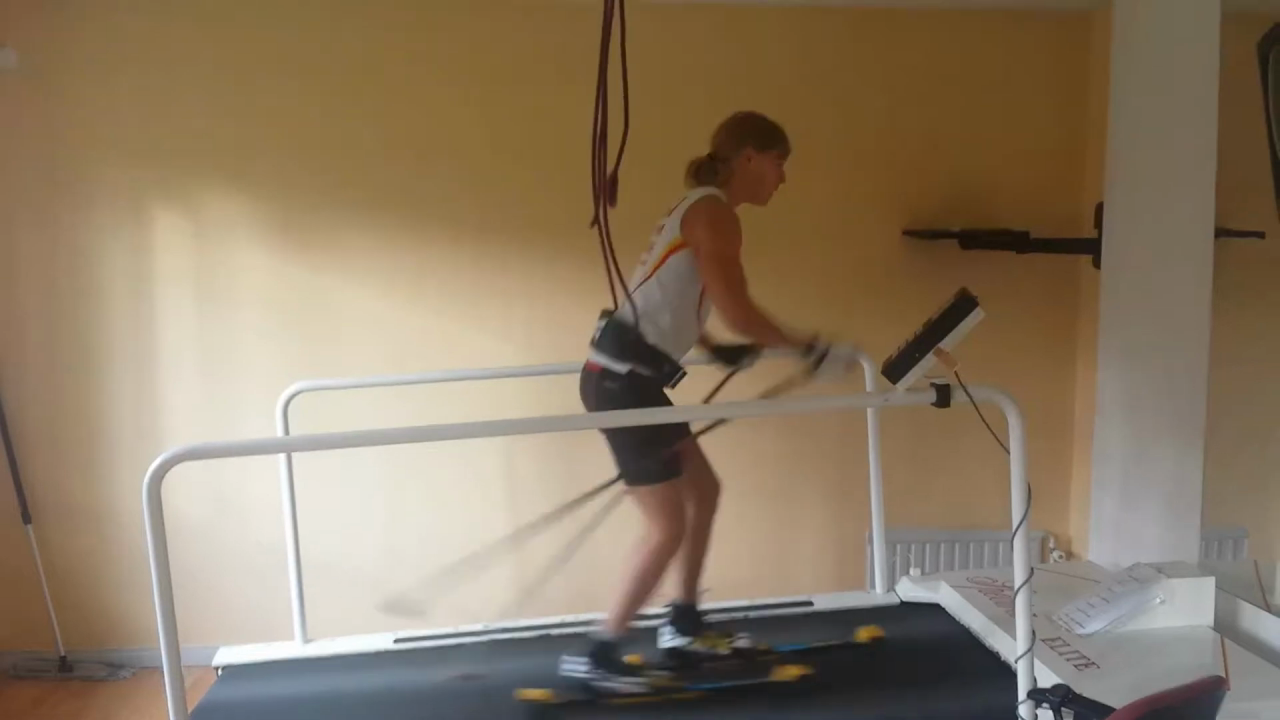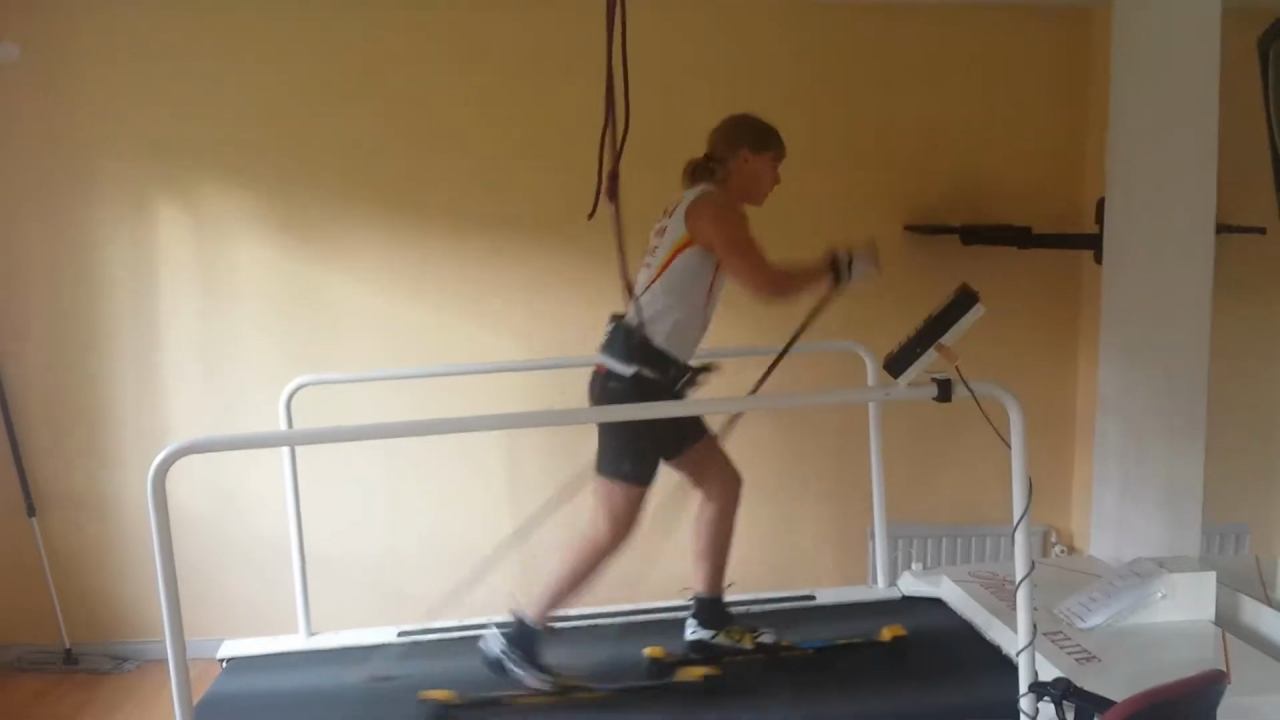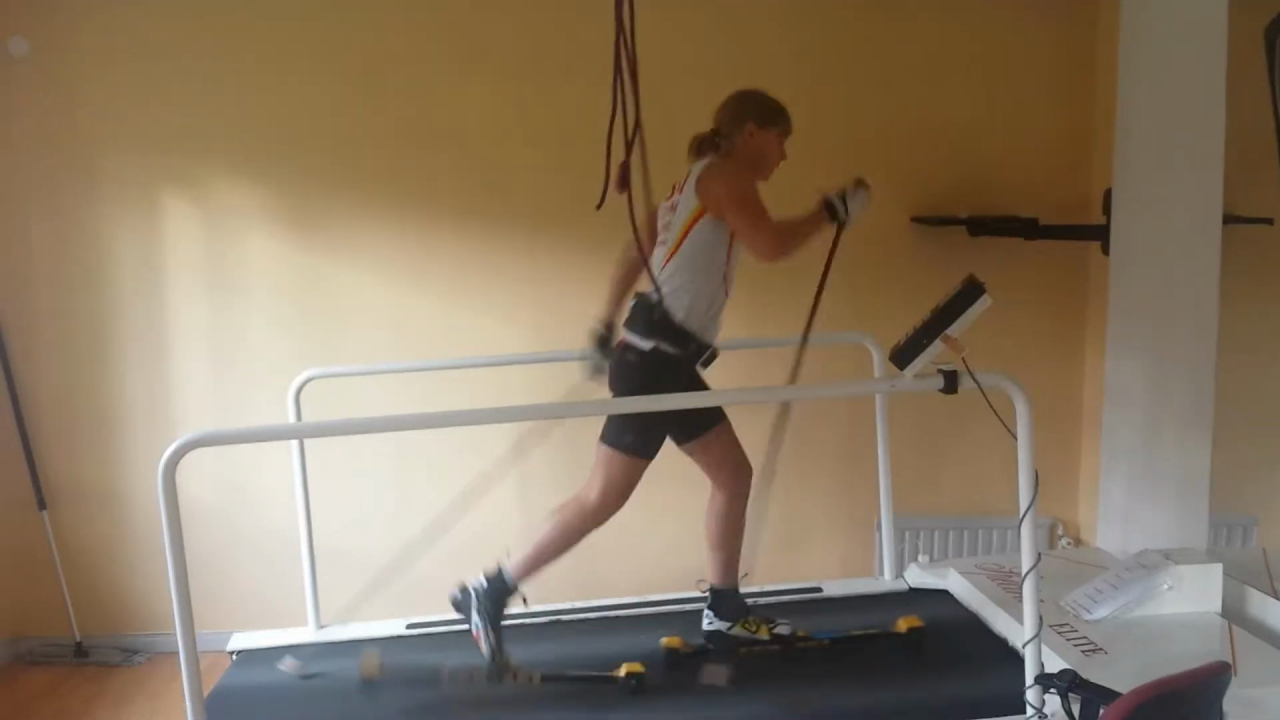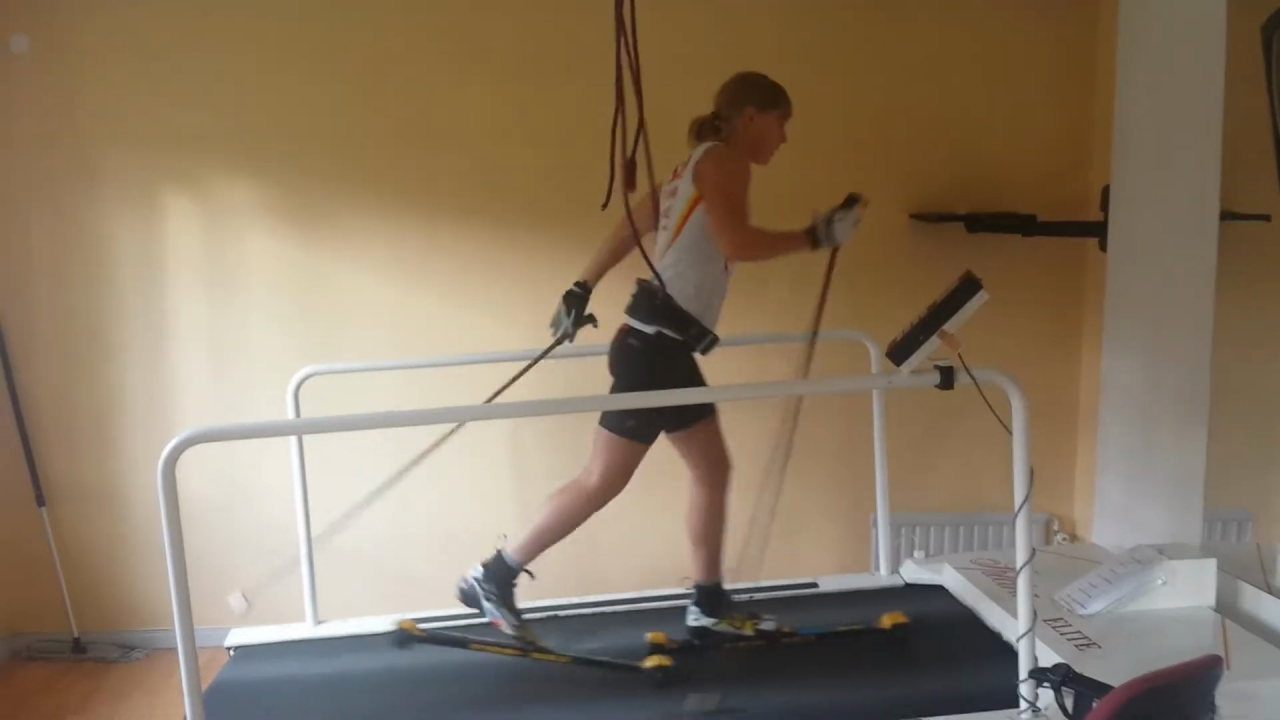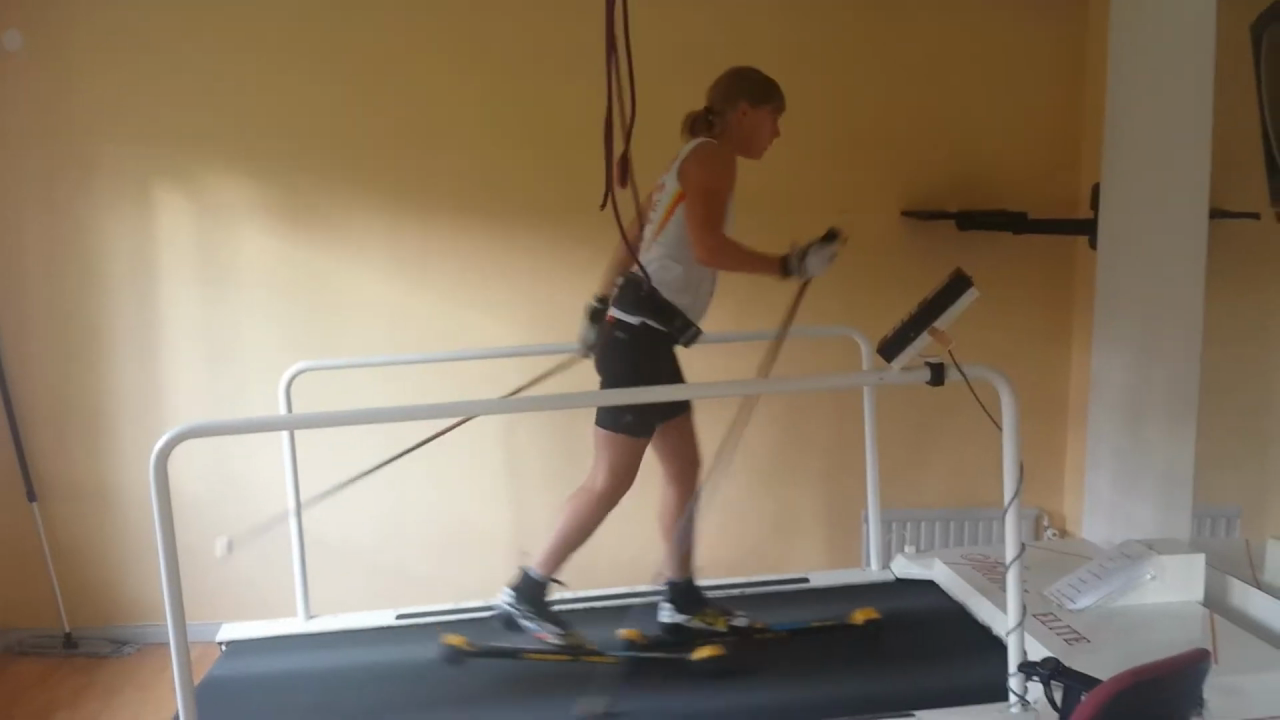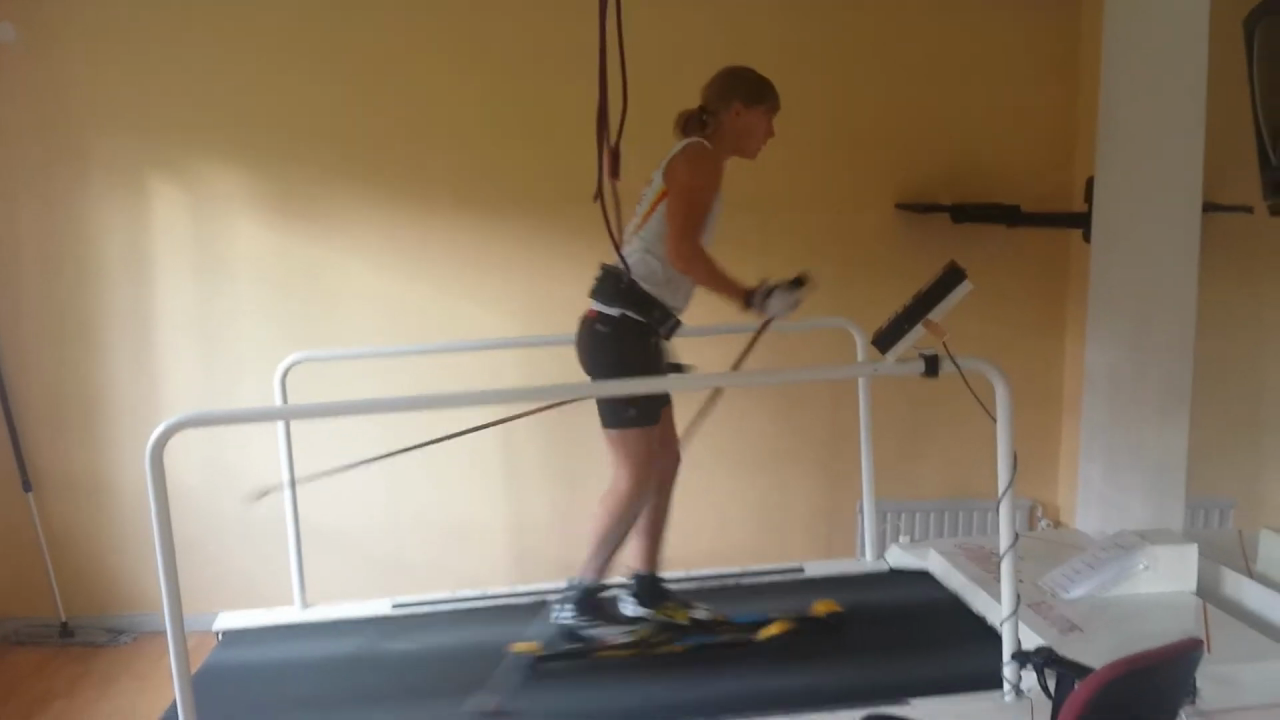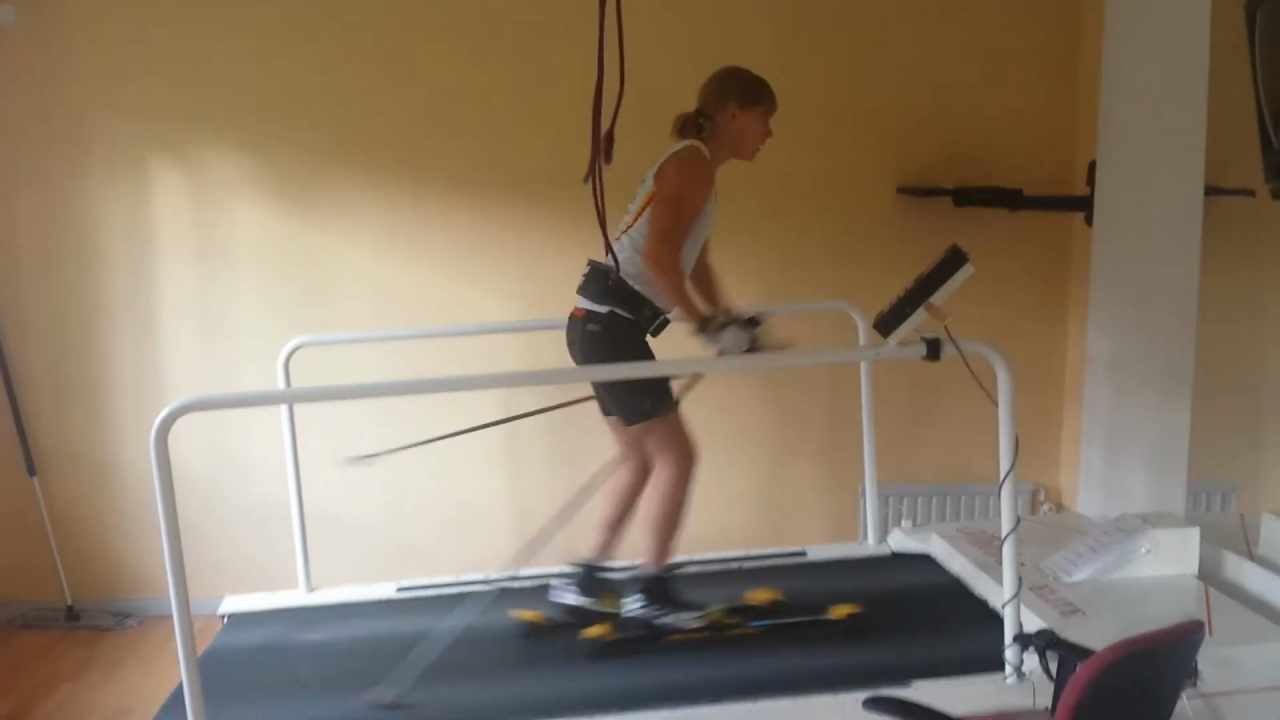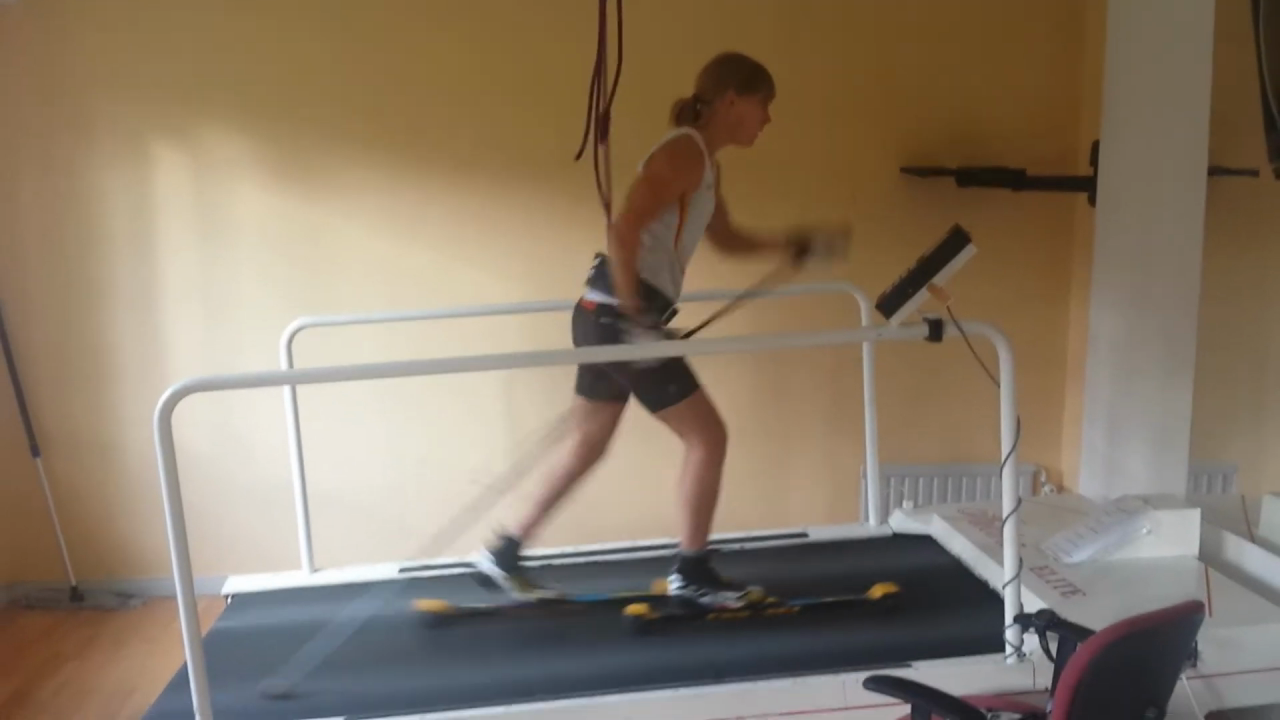
dt=0.1s
person 1, frame 1
left shoulder: (697, 209)
right shoulder: (713, 215)
right elbow: (736, 308)
left wrist: (723, 351)
right wrist: (811, 348)
left hip: (628, 373)
right hip: (624, 381)
left knee: (702, 493)
right knee: (666, 526)
left ankle: (682, 621)
right ankle: (598, 654)
person 1, frame 2
left shoulder: (690, 208)
right shoulder: (715, 207)
right elbow: (767, 284)
right wrist: (836, 267)
left hip: (649, 379)
right hip: (635, 384)
left knee: (724, 487)
right knee: (611, 528)
left ankle: (708, 619)
right ankle: (519, 637)
person 1, frame 3
left shoulder: (696, 186)
right shoulder: (725, 176)
left elbow: (637, 254)
right elbow: (772, 243)
left wrist: (605, 329)
right wrist: (832, 209)
left hip: (666, 359)
right hip: (653, 362)
left knee: (733, 474)
right knee: (602, 499)
left ankle: (723, 609)
right ankle: (489, 594)
person 1, frame 4
left shoulder: (693, 171)
right shoulder: (722, 161)
left elbow: (628, 230)
right elbow: (738, 245)
left wrist: (579, 291)
right wrist: (816, 235)
left hip: (663, 344)
right hip: (654, 347)
left knee: (712, 469)
right knee: (603, 481)
left ankle: (707, 604)
right ankle: (497, 577)
person 1, frame 5
left shoulder: (696, 162)
right shoulder: (711, 159)
left elbow: (639, 244)
right elbow: (707, 249)
left wrist: (604, 310)
right wrist: (788, 265)
left hip: (637, 332)
right hip: (636, 337)
left knee: (683, 467)
right knee: (611, 481)
left ankle: (681, 600)
right ankle: (526, 592)
person 1, frame 6
left shoulder: (690, 162)
right shoulder: (700, 159)
right elbow: (679, 252)
right wrist: (750, 297)
left hip: (628, 328)
right hip: (621, 329)
left knee: (663, 461)
right knee: (637, 474)
left ankle: (644, 591)
right ankle: (581, 601)
person 1, frame 7
left shoulder: (700, 168)
right shoulder: (692, 163)
left elbow: (695, 263)
right elbow: (658, 255)
left wrist: (731, 322)
right wrist: (710, 324)
left hip: (607, 326)
right hip: (606, 326)
left knee: (642, 460)
right knee: (676, 459)
left ankle: (584, 577)
right ankle: (651, 594)
person 1, frame 8
left shoulder: (705, 163)
right shoulder: (684, 152)
left elbow: (726, 237)
right elbow: (624, 232)
left wrist: (789, 245)
right wrist: (632, 317)
left hip: (611, 316)
right hip: (614, 318)
left knee: (587, 446)
right knee: (708, 438)
left ankle: (506, 552)
right ankle: (691, 575)
